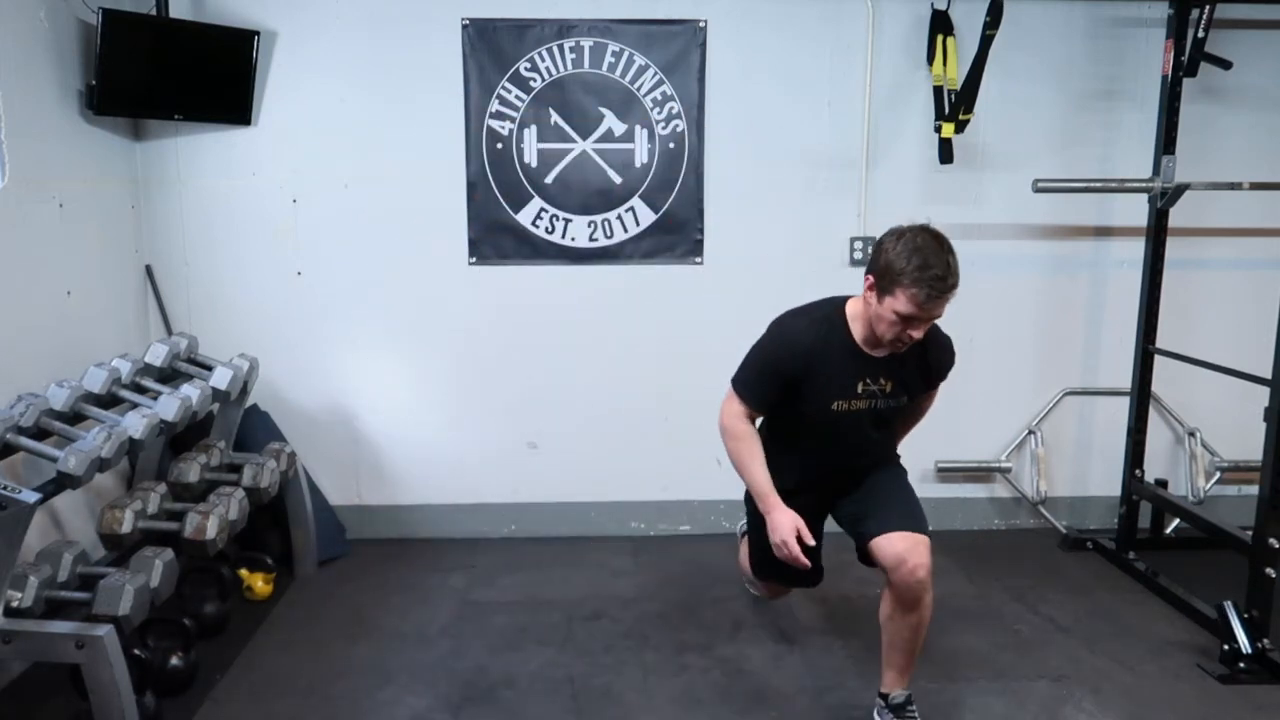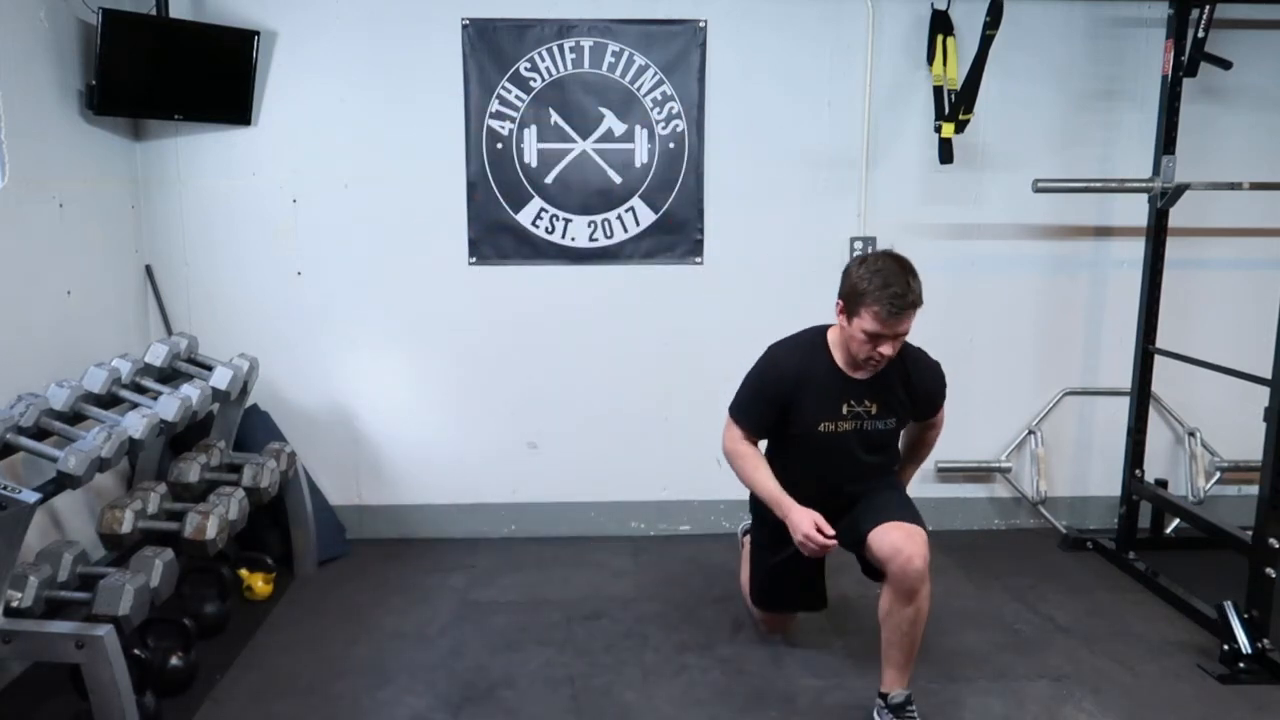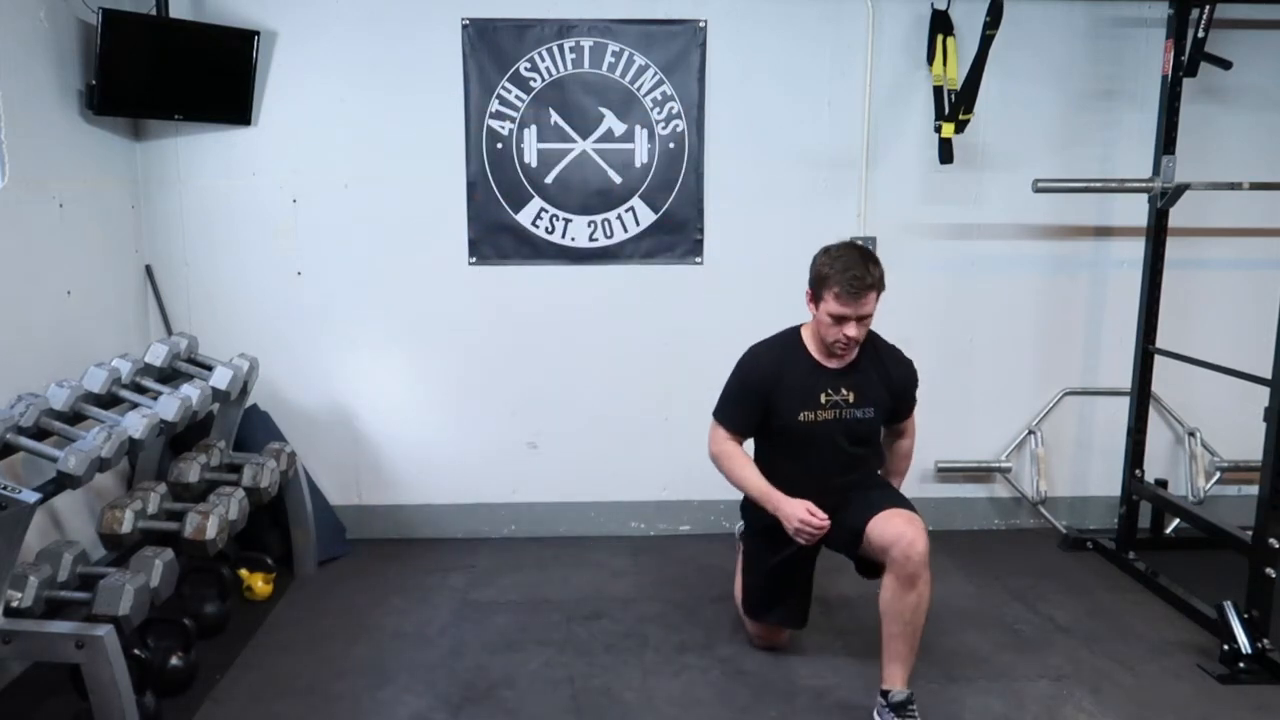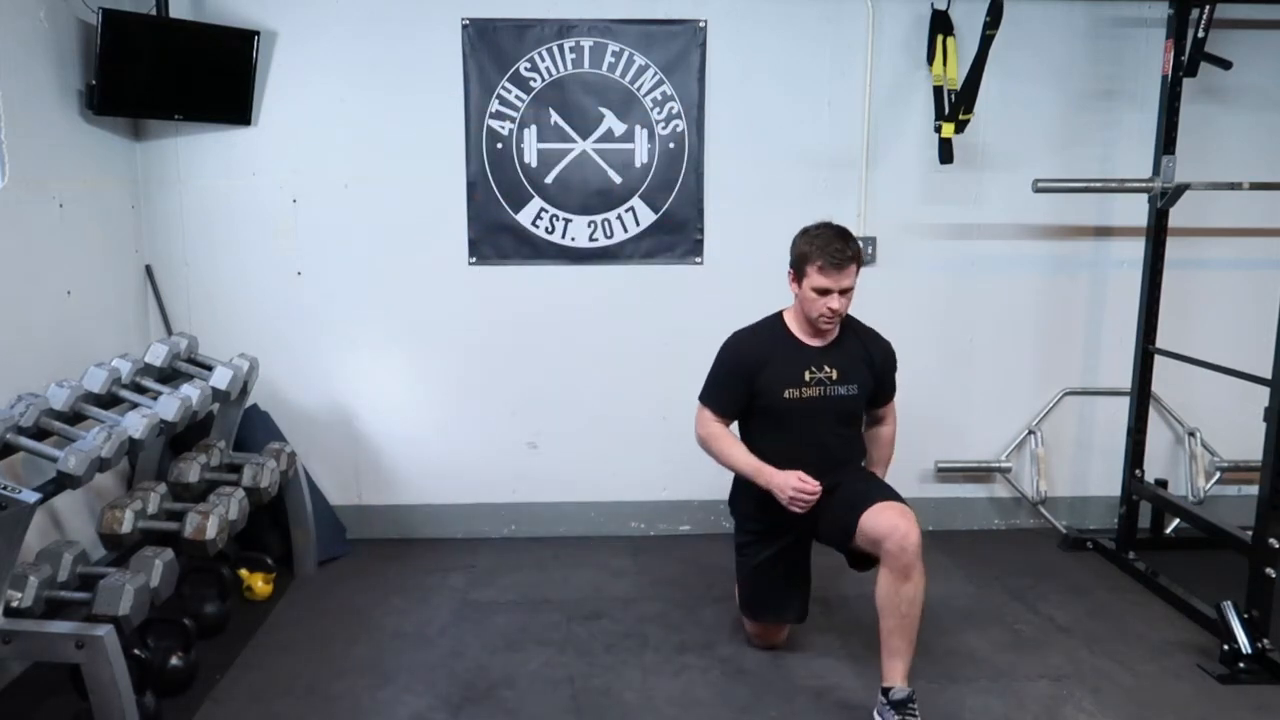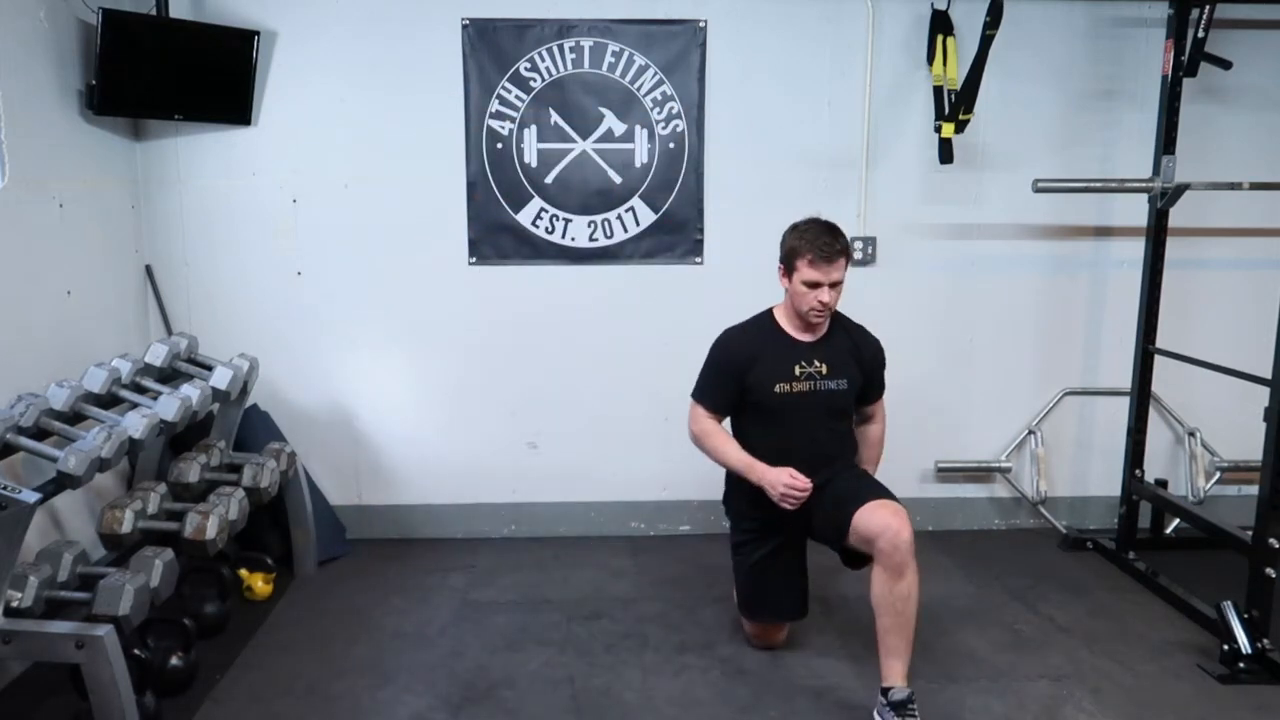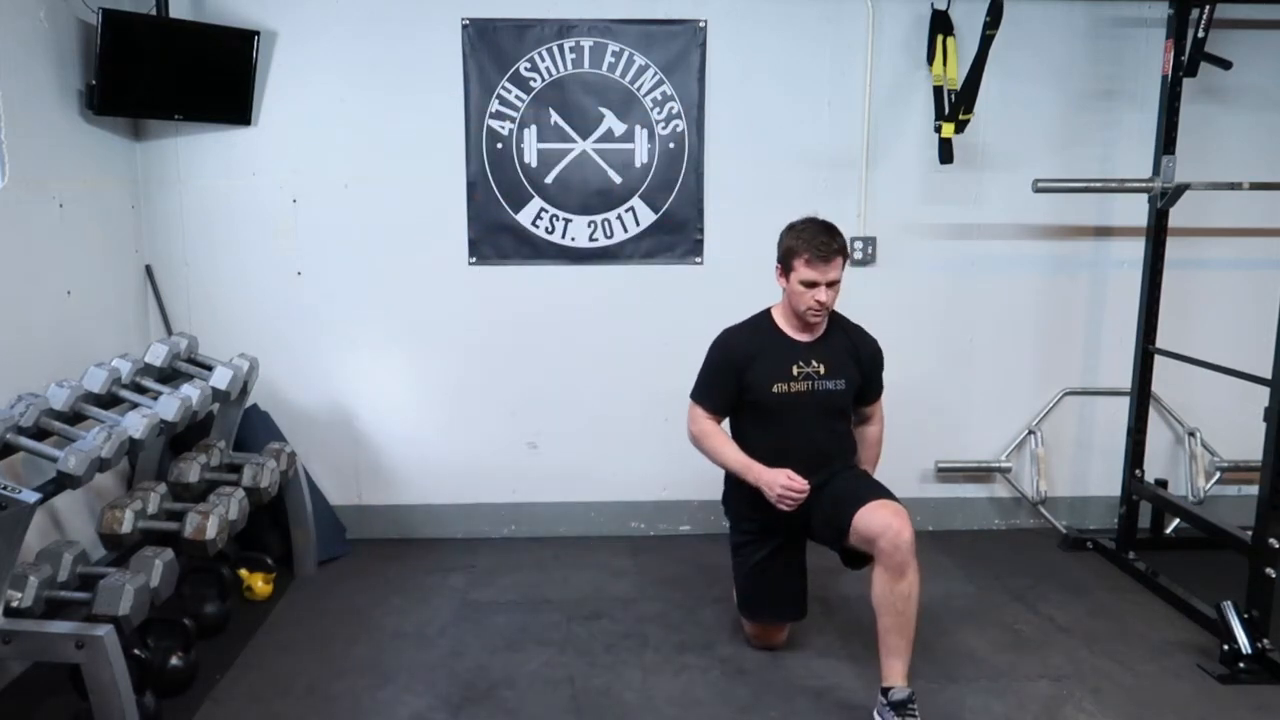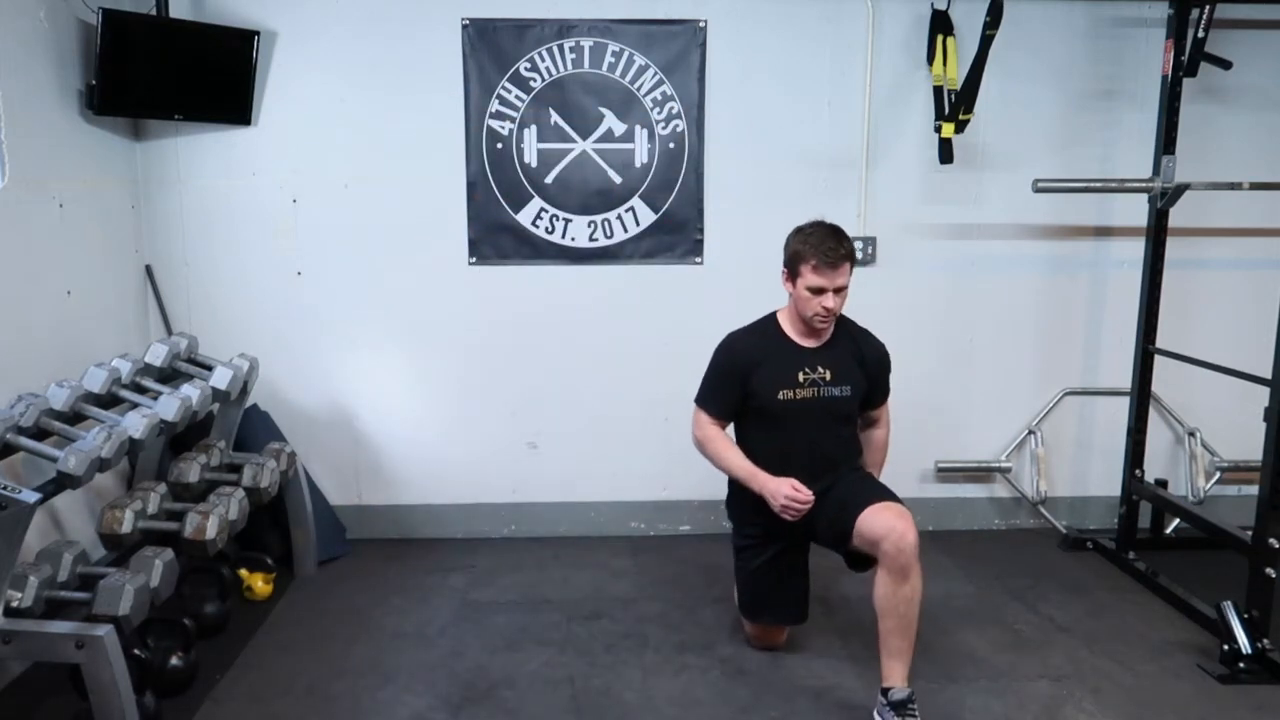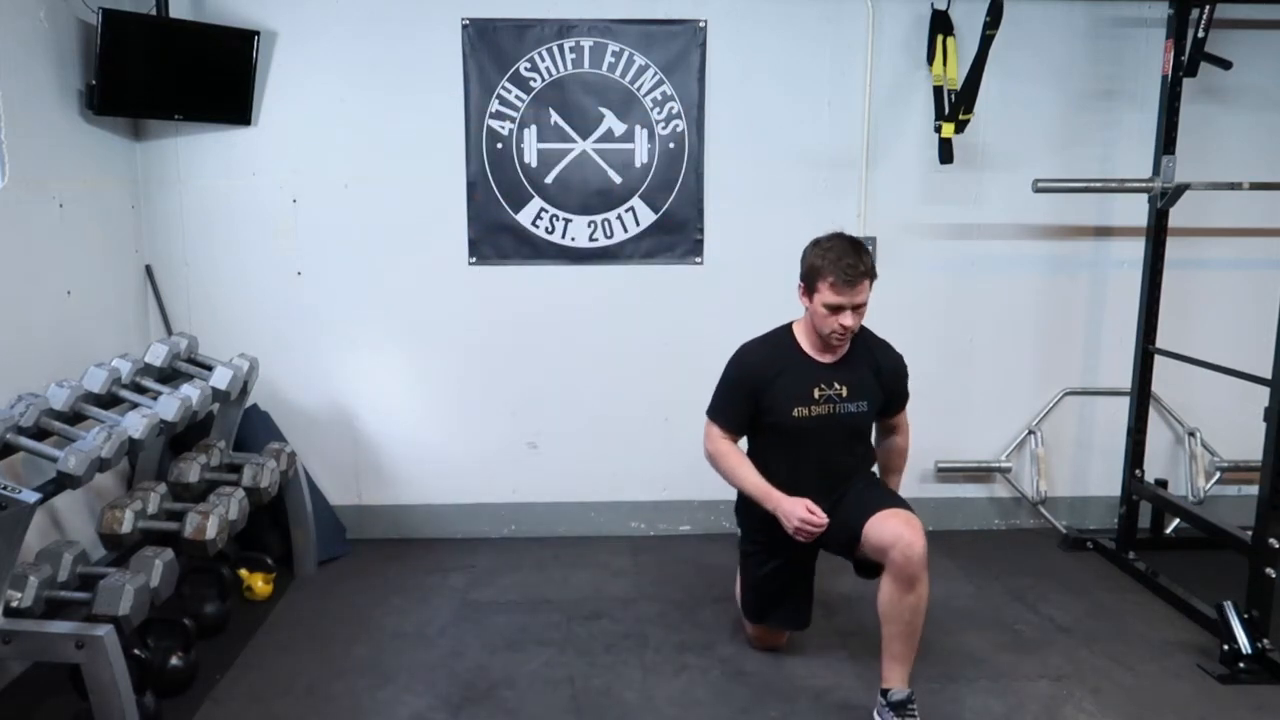
dt=0.2s
person 1, frame 1
left shoulder: (934, 350)
right shoulder: (797, 337)
right elbow: (735, 416)
right wrist: (772, 509)
left hip: (869, 472)
right hip: (788, 479)
left knee: (912, 566)
right knee: (771, 583)
right ankle: (752, 533)
person 1, frame 2
left shoulder: (920, 374)
right shoulder: (786, 364)
right elbow: (737, 441)
left wrist: (899, 480)
right wrist: (789, 514)
left hip: (869, 493)
right hip: (792, 503)
left knee: (910, 558)
right knee: (771, 619)
right ankle: (755, 539)
person 1, frame 3
left shoulder: (893, 367)
right shoulder: (765, 364)
left elbow: (902, 434)
right elbow: (722, 444)
left wrist: (887, 496)
right wrist: (779, 506)
left hip: (857, 493)
right hip: (780, 506)
left knee: (910, 544)
right knee: (766, 637)
right ankle: (749, 543)
person 1, frame 4
left shoulder: (872, 349)
right shoulder: (748, 348)
left elbow: (882, 422)
right elbow: (709, 428)
left wrist: (870, 490)
right wrist: (772, 479)
left hip: (842, 484)
right hip: (768, 496)
left knee: (903, 535)
right knee: (765, 635)
right ankle: (754, 567)
person 1, frame 5
left shoulder: (860, 345)
right shoulder: (740, 345)
left elbow: (870, 419)
right elbow: (701, 425)
left wrist: (861, 489)
right wrist: (764, 475)
left hip: (834, 481)
right hip: (761, 496)
left knee: (895, 532)
right knee: (766, 635)
right ankle: (757, 572)
person 1, frame 6
left shoulder: (858, 345)
right shoulder: (737, 345)
right elbow: (700, 425)
left wrist: (860, 492)
right wrist: (762, 476)
left hip: (833, 481)
right hip: (761, 497)
left knee: (896, 533)
right knee: (766, 636)
right ankle: (755, 571)
person 1, frame 7
left shoulder: (865, 349)
right shoulder: (743, 349)
right elbow: (705, 429)
left wrist: (865, 496)
right wrist: (766, 485)
left hip: (839, 485)
right hip: (766, 501)
left knee: (900, 536)
right knee: (766, 637)
right ankle: (754, 572)
person 1, frame 8
left shoulder: (882, 361)
right shoulder: (757, 361)
right elbow: (717, 443)
left wrist: (885, 502)
right wrist: (778, 505)
left hip: (851, 493)
right hip: (776, 508)
left knee: (908, 544)
right knee: (766, 638)
right ankle: (752, 568)
